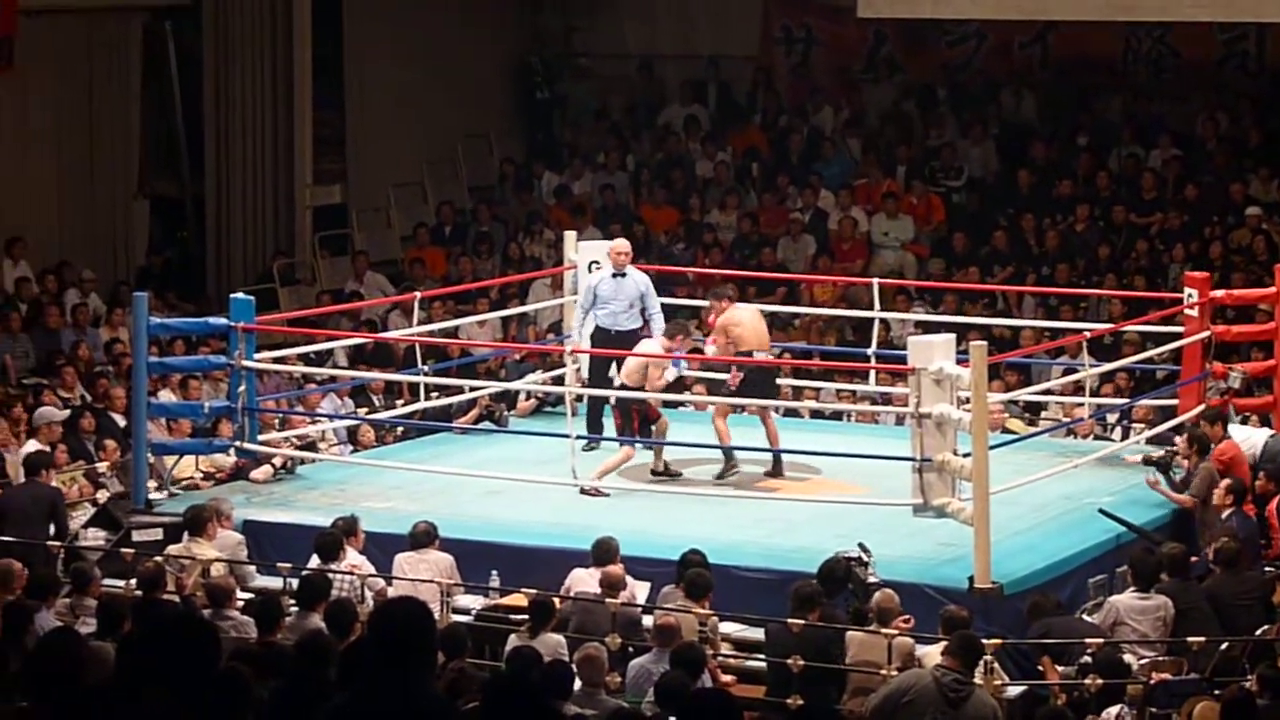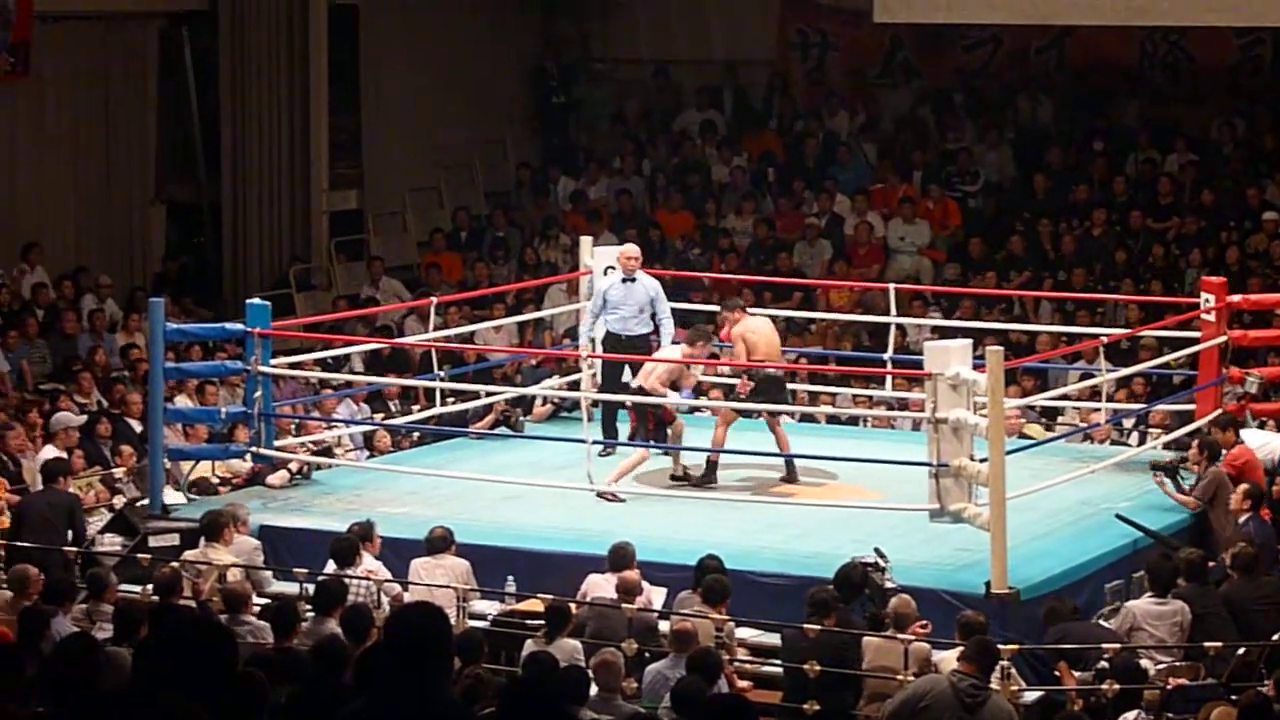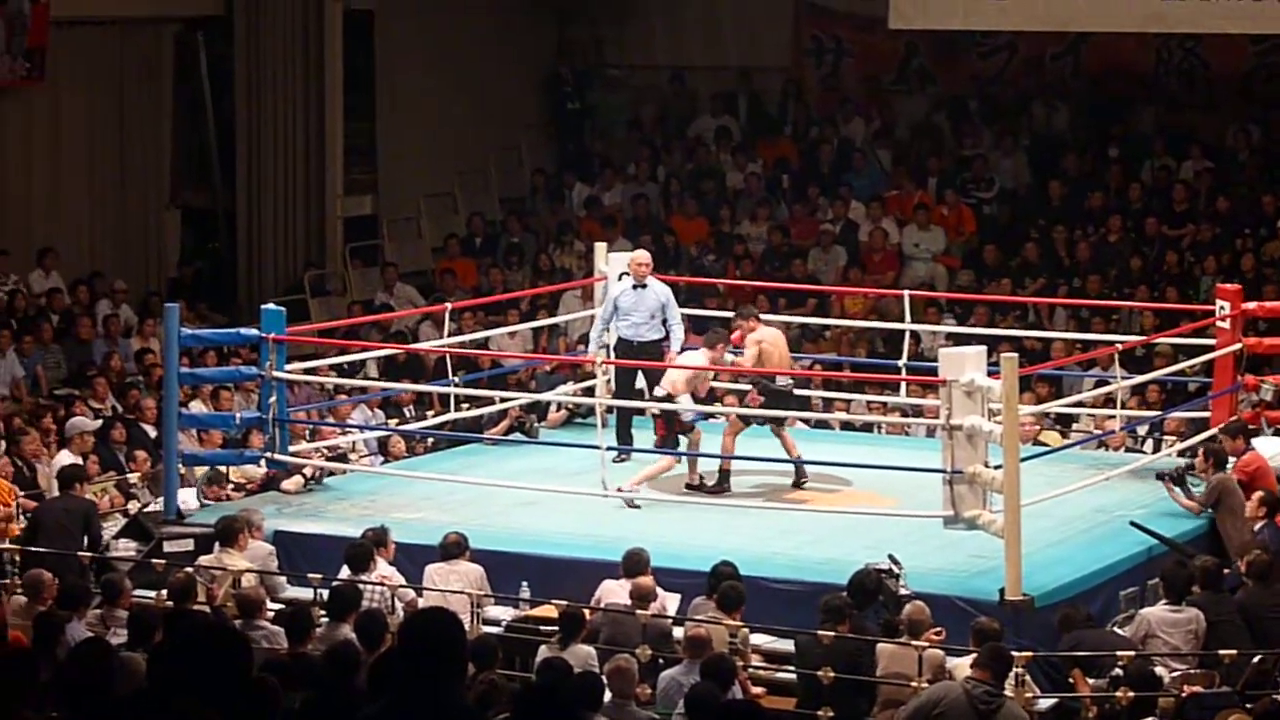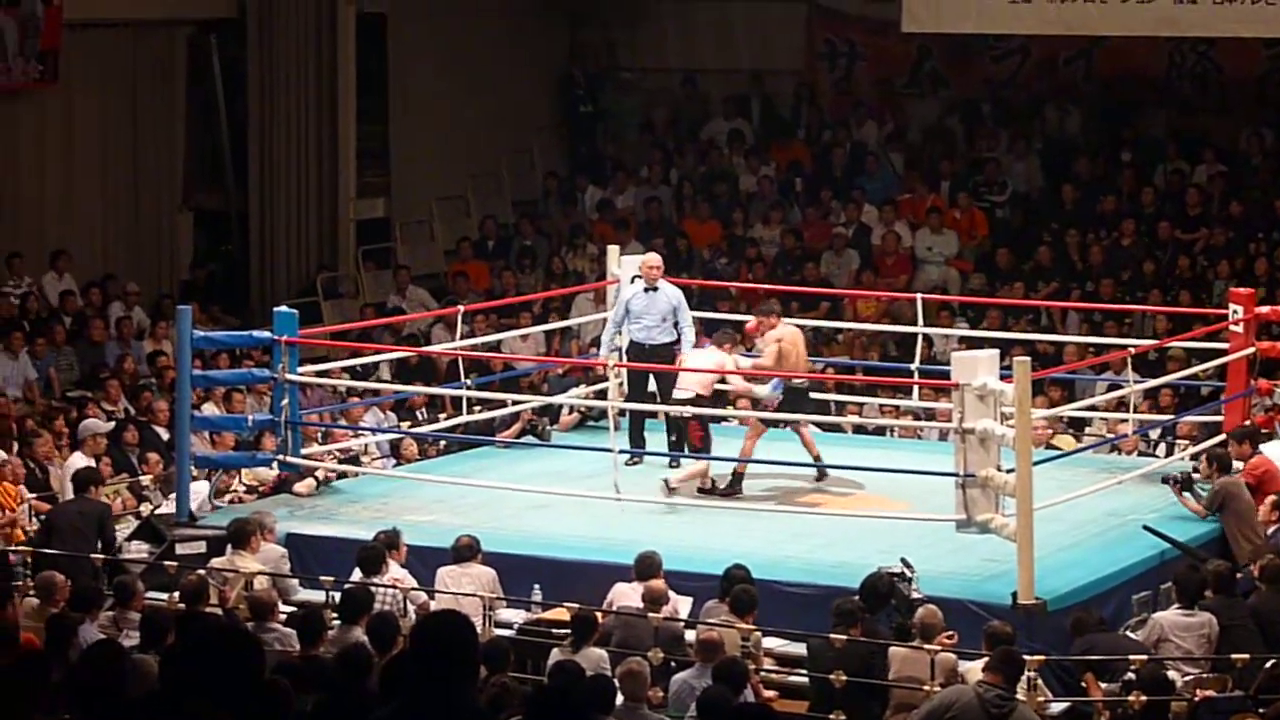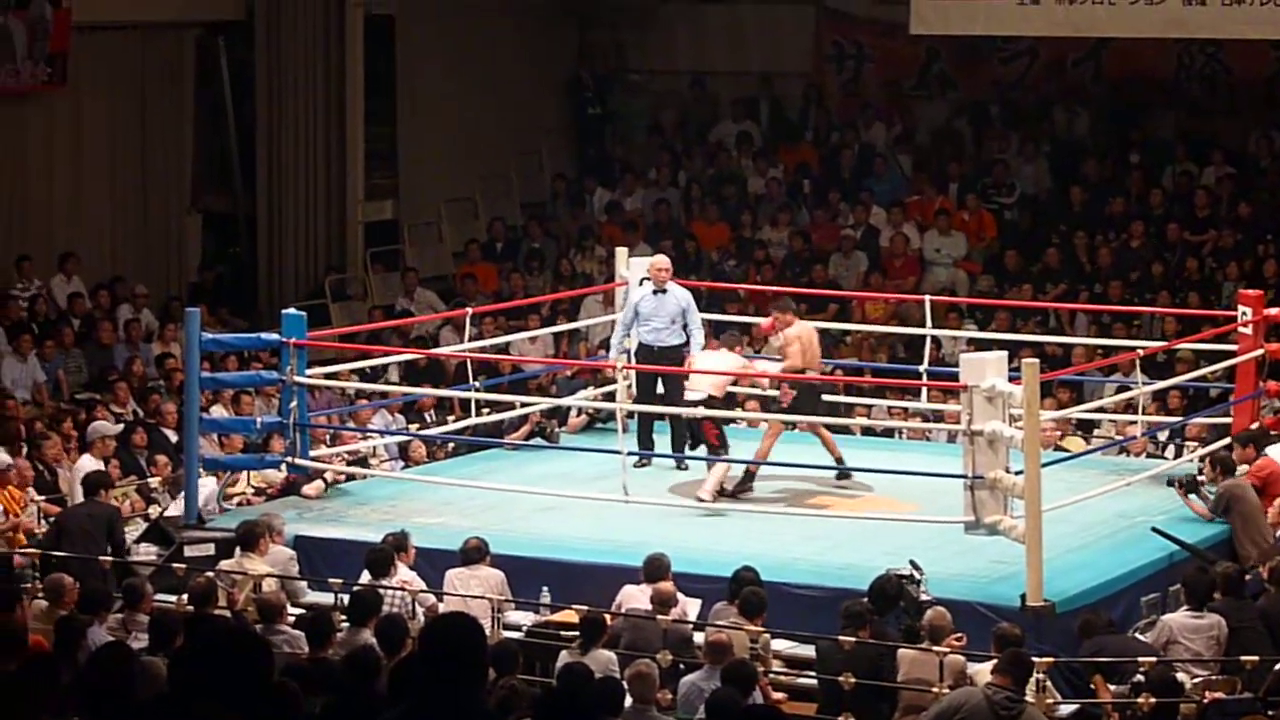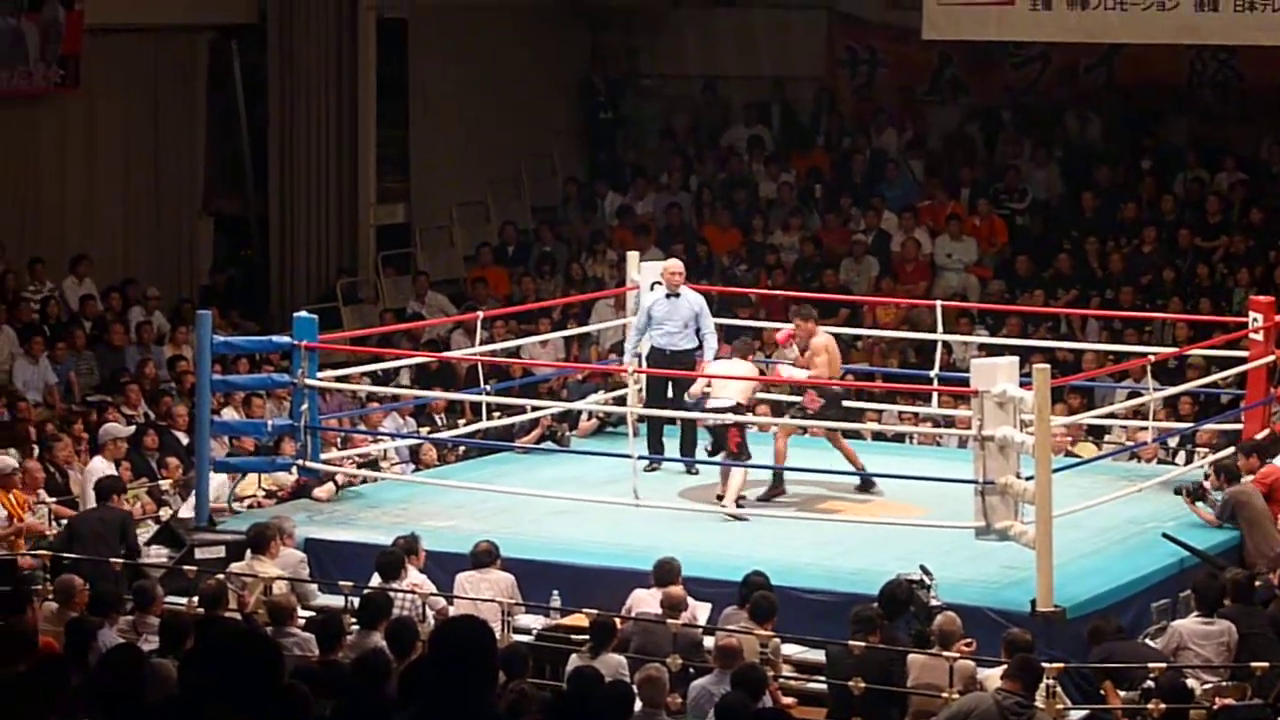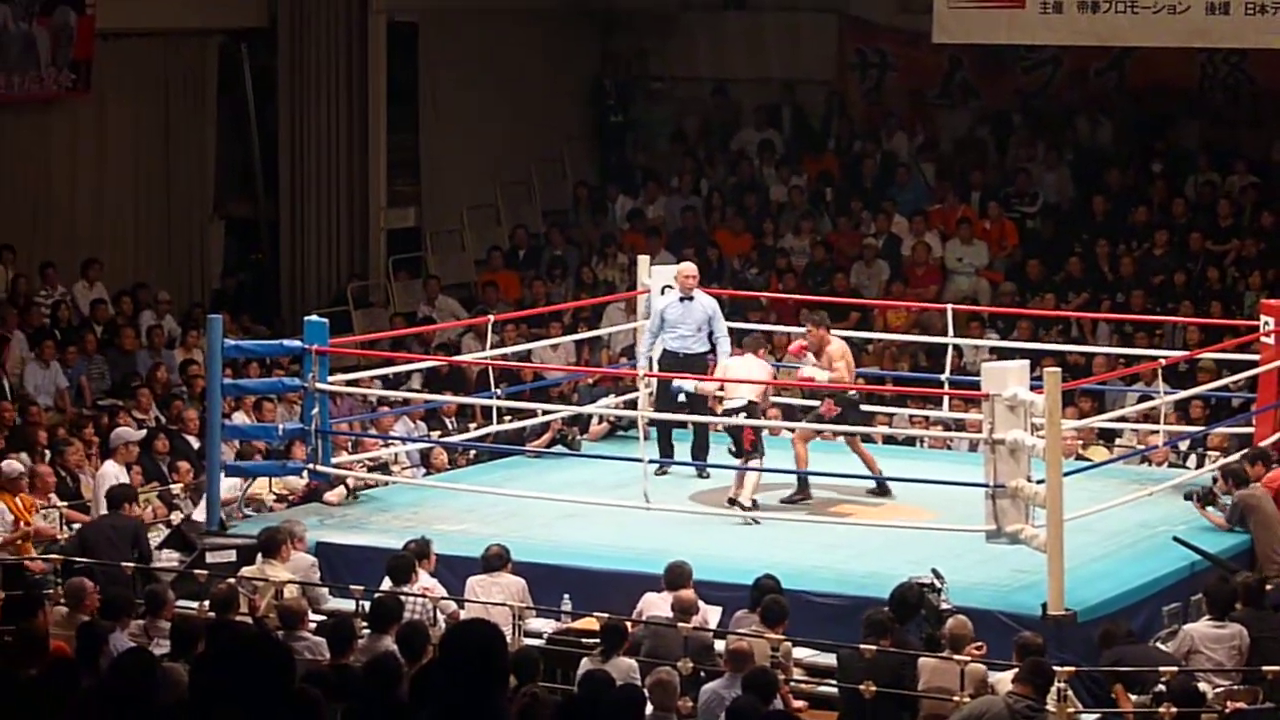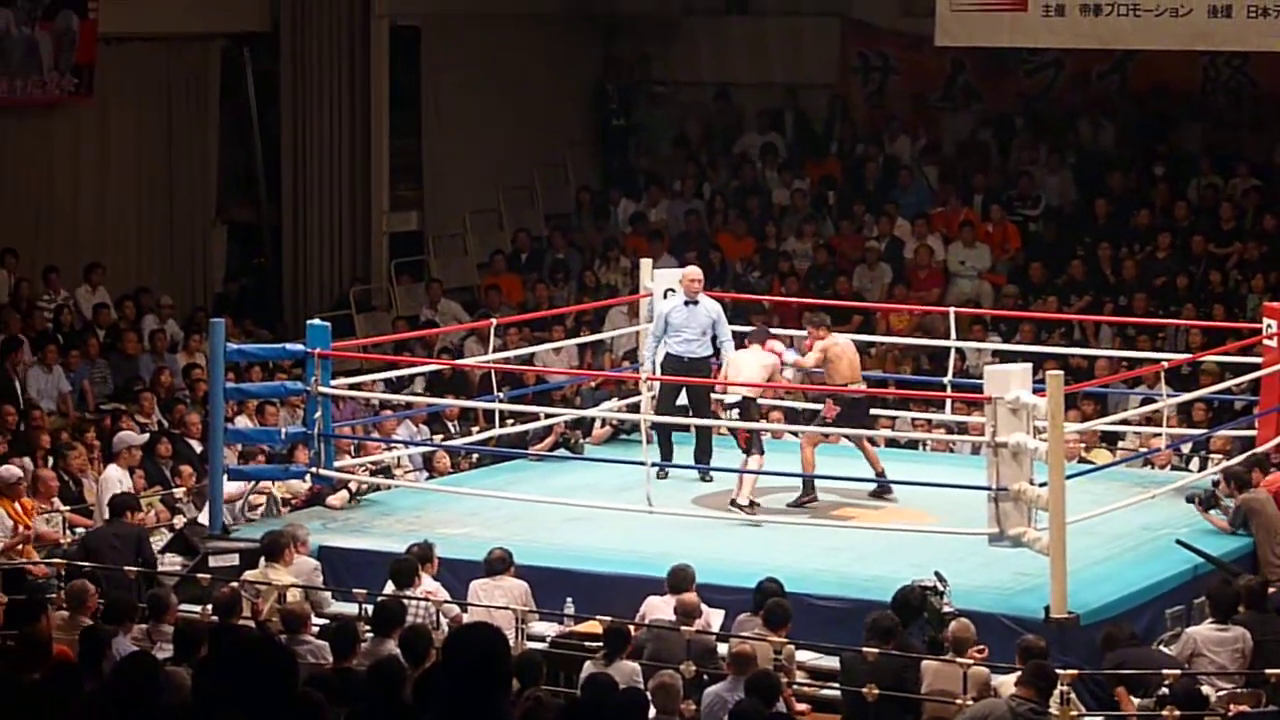
dt=0.1s
person 1, frame 1
left shoulder: (642, 280)
right shoulder: (596, 279)
left elbow: (654, 312)
right elbow: (583, 309)
left wrist: (657, 340)
right wrist: (576, 337)
left hip: (629, 337)
right hip: (602, 336)
right knee: (596, 386)
right ankle: (594, 436)
person 1, frame 2
left shoulder: (652, 285)
right shoulder: (607, 284)
left elbow: (664, 317)
right elbow: (592, 314)
left wrist: (665, 345)
right wrist: (584, 341)
left hip: (640, 342)
right hip: (613, 341)
right knee: (609, 391)
right ankle: (610, 441)
person 1, frame 3
left shoulder: (663, 291)
right shoulder: (617, 291)
left elbow: (675, 323)
right elbow: (602, 321)
left wrist: (674, 349)
right wrist: (593, 348)
left hip: (652, 348)
right hip: (625, 347)
right knee: (623, 397)
right ankle: (624, 448)
person 1, frame 4
left shoulder: (674, 294)
right shoulder: (629, 293)
left elbow: (686, 325)
right elbow: (614, 324)
left wrist: (685, 351)
right wrist: (604, 352)
left hip: (664, 351)
right hip: (637, 350)
left knee: (670, 400)
right knee: (635, 401)
left ankle: (676, 451)
right ankle: (637, 451)
person 1, frame 5
left shoulder: (683, 296)
right shoulder: (637, 296)
left elbow: (695, 327)
right elbow: (623, 326)
left wrist: (694, 353)
right wrist: (614, 354)
left hip: (672, 354)
right hip: (646, 352)
left knee: (676, 403)
right knee: (644, 403)
left ankle: (679, 454)
right ankle: (646, 453)
person 1, frame 6
left shoulder: (696, 300)
right shoulder: (650, 300)
left elbow: (708, 331)
right elbow: (637, 331)
left wrist: (707, 358)
right wrist: (628, 358)
left hip: (684, 358)
right hip: (658, 356)
right knee: (654, 407)
left ankle: (689, 459)
right ankle: (655, 456)
person 1, frame 7
left shoulder: (709, 304)
right shoulder: (663, 304)
left elbow: (721, 336)
right elbow: (651, 334)
left wrist: (722, 363)
right wrist: (642, 362)
left hip: (696, 361)
right hip: (669, 360)
left knee: (699, 412)
right knee: (662, 410)
left ankle: (700, 462)
right ankle: (665, 459)
person 1, frame 8
left shoulder: (713, 308)
right shoulder: (668, 307)
left elbow: (725, 340)
right elbow: (654, 337)
right wrist: (647, 366)
left hip: (700, 365)
right hip: (672, 363)
left knee: (703, 416)
right knee: (663, 412)
left ankle: (703, 466)
right ankle: (665, 461)
person 2, frame 1
left shoulder: (724, 320)
right shoulder: (754, 310)
left elbow: (717, 351)
left wrist: (709, 348)
left hip: (748, 368)
right hip: (768, 366)
left knee: (719, 416)
right knee: (766, 416)
left ankle: (730, 460)
right ankle: (777, 465)
person 2, frame 2
left shoulder: (738, 331)
right shoulder: (765, 322)
left elbow: (741, 361)
left hip: (757, 377)
right hip: (776, 377)
left knee: (722, 423)
right knee: (774, 424)
left ankle: (710, 473)
right ankle: (790, 470)
person 2, frame 3
left shoulder: (754, 337)
right shoulder: (778, 334)
left elbow: (747, 365)
right wrist: (742, 343)
left hip: (766, 390)
right hip: (785, 390)
left knee: (730, 432)
right knee: (780, 431)
left ankle: (723, 481)
right ankle: (800, 470)
person 2, frame 4
left shoulder: (773, 335)
right shoulder: (796, 331)
left elbow: (768, 364)
left wrist: (743, 362)
right wrist: (759, 338)
left hip: (783, 389)
right hip: (801, 389)
left knee: (751, 436)
right knee: (800, 427)
left ankle: (735, 483)
right ankle: (820, 468)
person 2, frame 5
left shoulder: (791, 332)
right shoulder: (810, 329)
left elbow: (795, 363)
right wrist: (776, 335)
left hip: (798, 386)
right hip: (813, 385)
left knee: (770, 435)
right knee: (816, 428)
left ankle: (746, 481)
right ankle: (843, 468)
person 2, frame 6
left shoulder: (817, 342)
right shoulder: (824, 338)
left elbow: (822, 374)
right elbow: (806, 364)
left wrist: (794, 374)
right wrist: (791, 348)
left hip: (820, 394)
right hip: (833, 394)
left knee: (781, 434)
right knee: (836, 440)
left ankle: (777, 484)
right ankle: (866, 480)
person 2, frame 7
left shoulder: (832, 348)
right shoulder: (837, 344)
left elbow: (842, 377)
right elbow: (823, 369)
left wrist: (815, 373)
right wrist: (806, 355)
left hip: (837, 401)
right hip: (850, 400)
left knee: (798, 439)
right knee: (854, 443)
left ankle: (803, 489)
right ankle: (882, 485)
person 2, frame 8
left shoulder: (824, 344)
right shoulder: (846, 343)
left elbow: (807, 364)
left wrist: (785, 354)
left hip: (841, 400)
right hip: (858, 398)
left knee: (807, 442)
right knee: (861, 442)
left ankle: (809, 491)
right ankle: (883, 485)
person 3, frame 1
left shoulder: (649, 342)
right shoulder: (657, 353)
right elbow: (653, 387)
right wrist: (671, 374)
left hip: (634, 394)
right hip: (626, 396)
left knee: (661, 423)
right knee: (628, 451)
left ankle: (658, 466)
right ankle: (591, 482)
person 3, frame 2
left shoulder: (674, 350)
right shoulder: (675, 360)
right elbow: (652, 384)
right wrist: (672, 396)
left hip: (650, 397)
right hip: (643, 398)
left knee: (677, 426)
right knee: (643, 452)
left ankle: (678, 471)
right ankle: (607, 486)
person 3, frame 3
left shoulder: (690, 354)
right shoulder: (701, 362)
left elbow: (701, 392)
right elbow: (678, 387)
right wrist: (687, 408)
left hip: (670, 403)
right hip: (666, 404)
left knee: (695, 436)
right knee: (670, 460)
left ankle: (694, 480)
right ankle: (628, 487)
person 3, frame 4
left shoulder: (692, 353)
right shoulder: (724, 359)
right elbow: (739, 386)
right wrist: (765, 391)
left hip: (677, 402)
right hip: (693, 406)
left knee: (704, 445)
right knee: (704, 462)
left ankle: (705, 484)
right ankle: (673, 482)
person 3, frame 5
left shoulder: (700, 355)
right shoulder: (740, 361)
right elbow: (764, 383)
left hip: (690, 405)
right hip: (706, 408)
left knee: (714, 446)
right knee: (722, 459)
left ankle: (713, 487)
right ankle: (706, 494)
person 3, frame 6
left shoulder: (714, 364)
right shoulder: (753, 370)
left elbow: (694, 392)
right elbow: (750, 398)
left wrist: (702, 399)
left hip: (714, 414)
right hip: (733, 415)
left knee: (731, 455)
right knee: (740, 464)
left ankle: (724, 493)
right ankle: (729, 503)
person 3, frame 7
left shoulder: (728, 363)
right shoulder: (767, 368)
left elbow: (710, 388)
right elbow: (764, 402)
left wrist: (687, 384)
left hip: (730, 413)
right hip: (748, 413)
left knee: (747, 456)
right knee: (755, 460)
left ankle: (735, 495)
right ankle: (745, 502)
person 3, frame 8
left shoulder: (734, 356)
right shoulder: (771, 359)
left elbow: (720, 387)
left hip: (732, 408)
right hip: (745, 408)
left knee: (751, 453)
right knee: (756, 457)
left ankle: (738, 496)
right ankle: (742, 500)
